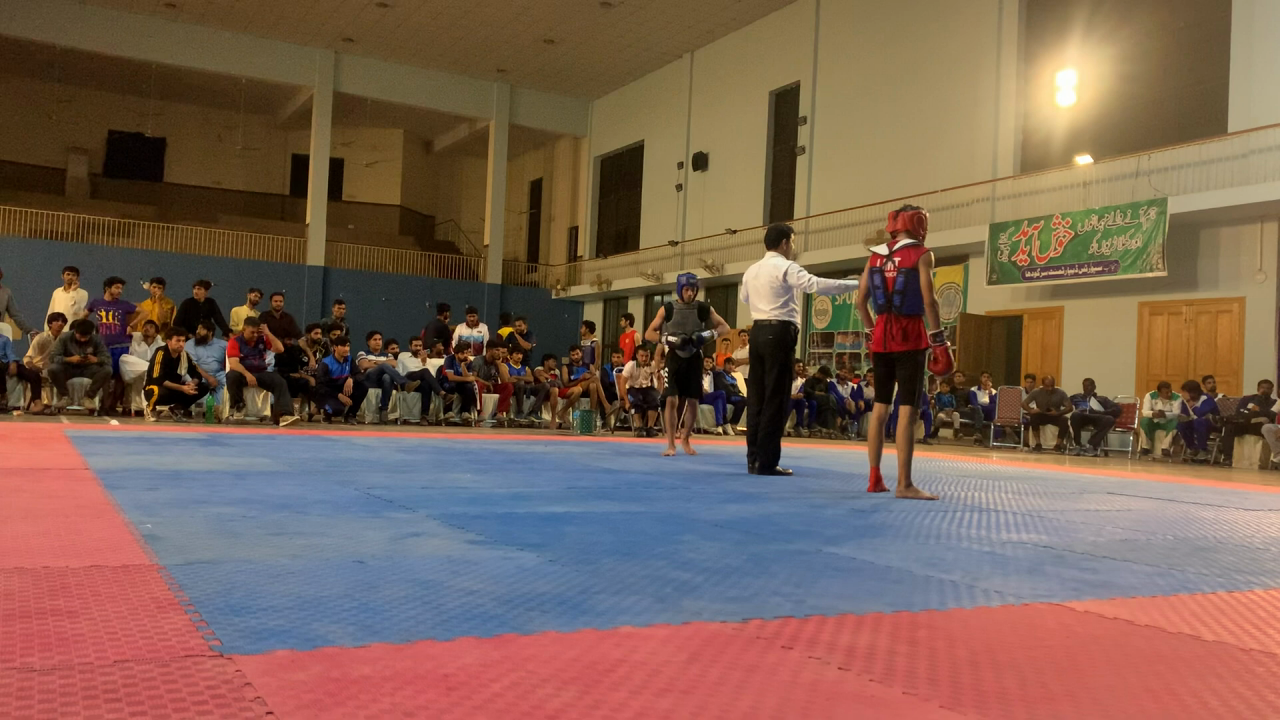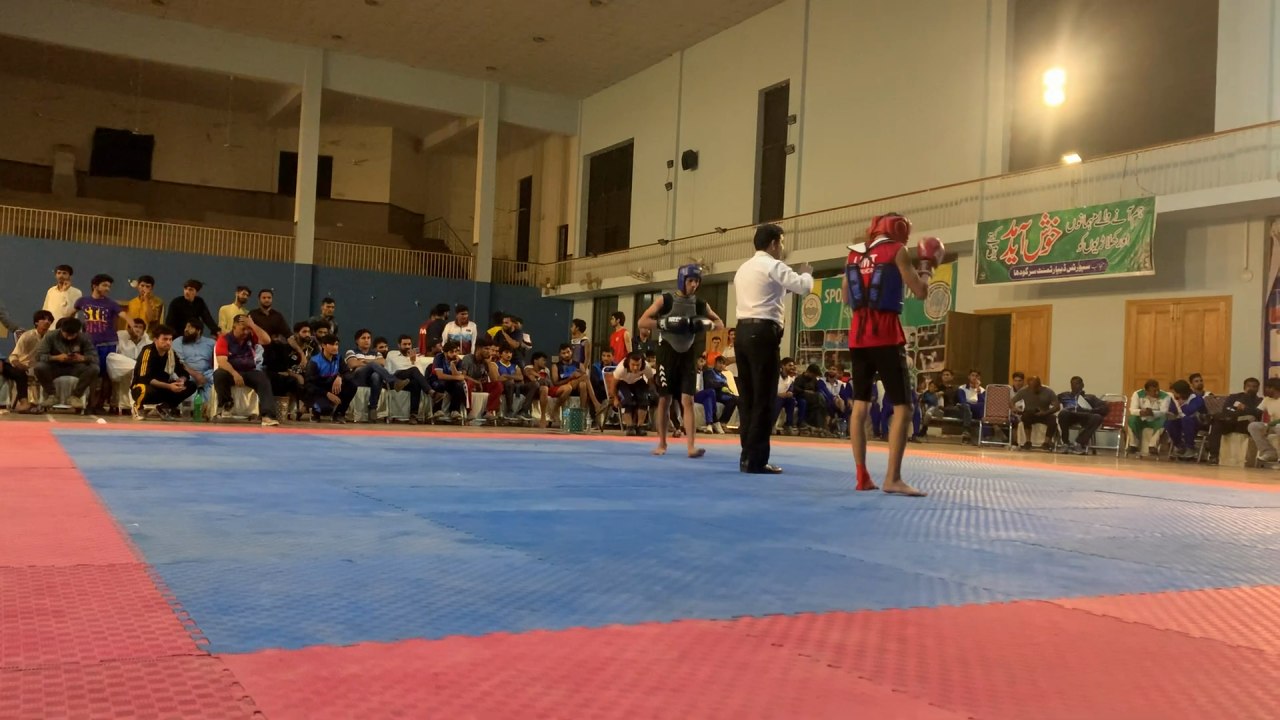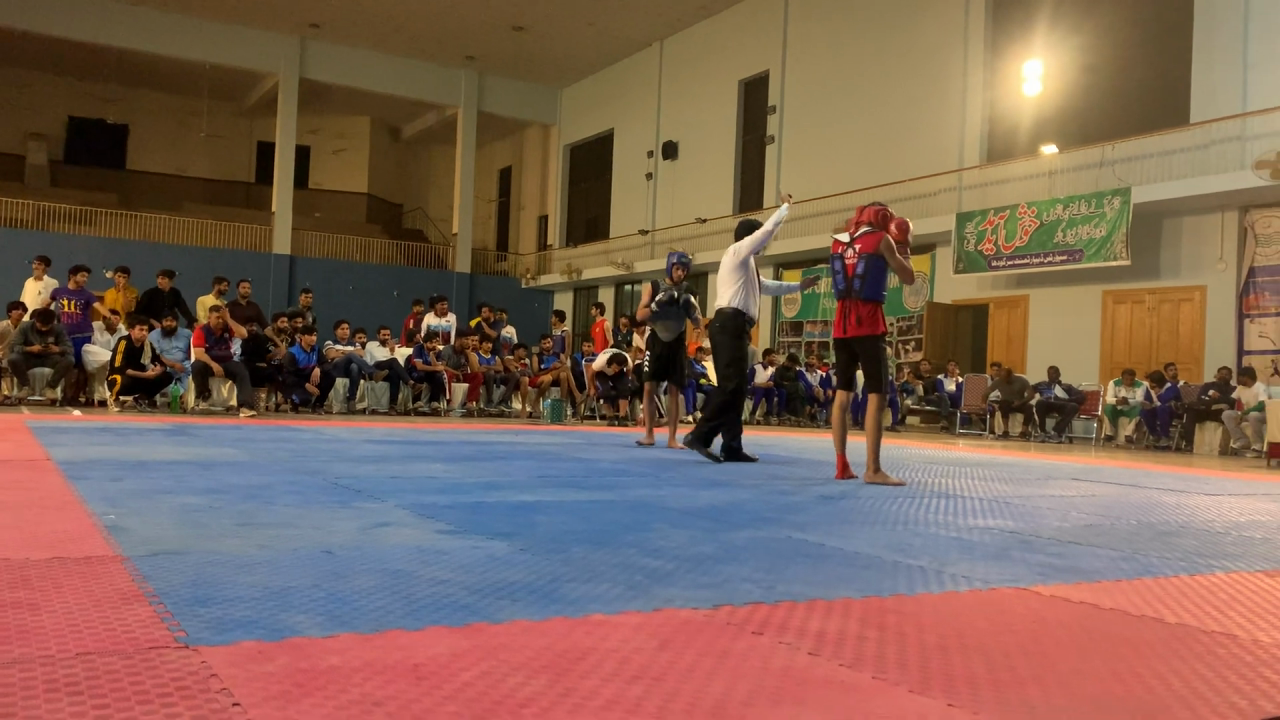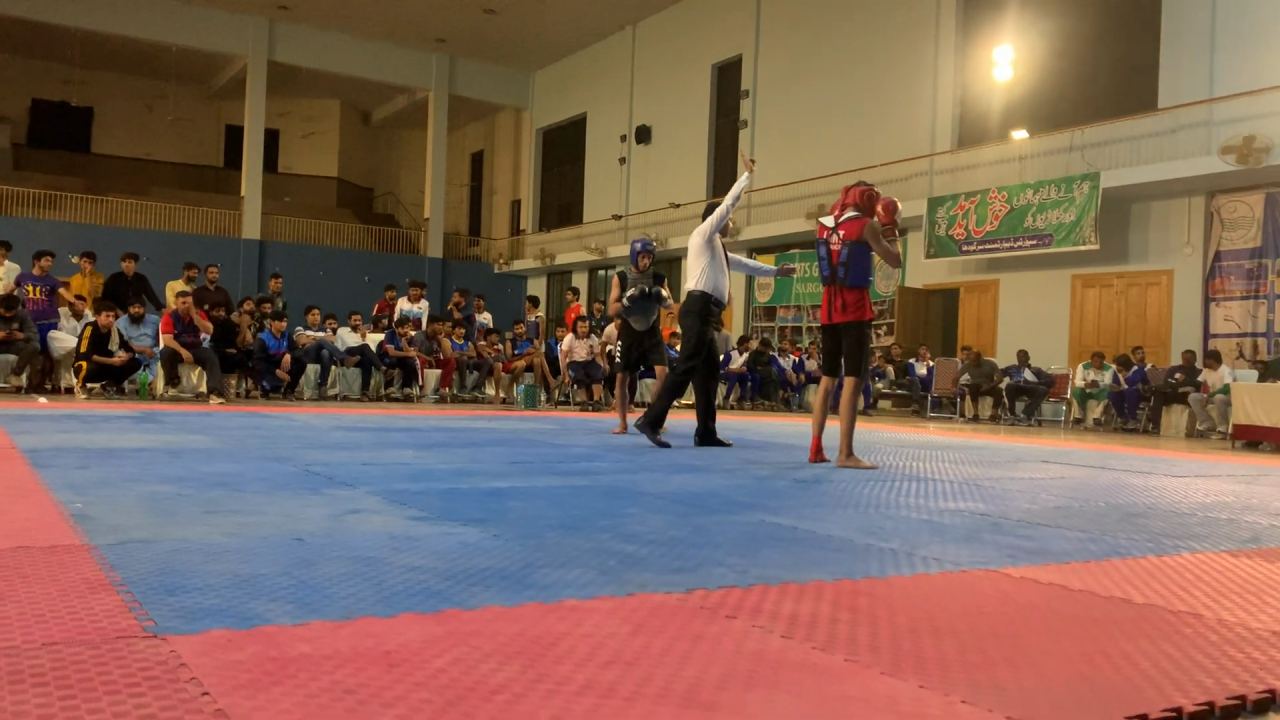
dt=0.4s
person 1, frame 1
left shoulder: (876, 255)
right shoulder: (921, 254)
left elbow: (861, 301)
right elbow: (929, 300)
right wrist: (938, 337)
left hip: (881, 337)
right hip: (909, 338)
left knee: (880, 407)
right knee: (908, 410)
left ankle: (875, 479)
right ankle: (904, 483)
person 1, frame 2
left shoulder: (854, 252)
right shoulder: (897, 250)
right elbow: (920, 292)
right wrist: (928, 264)
left hip: (858, 334)
right hip: (885, 334)
left knee: (861, 404)
right knee: (902, 407)
left ankle: (862, 477)
right ankle: (893, 478)
person 1, frame 3
left shoulder: (838, 242)
right shoulder: (881, 240)
right elbow: (908, 278)
right wrist: (902, 246)
left hip: (842, 323)
right hip: (868, 324)
left knee: (843, 394)
right knee: (876, 396)
left ankle: (842, 466)
right ankle: (873, 469)
person 1, frame 4
left shoulder: (824, 226)
right shoulder: (865, 225)
right elbow: (895, 262)
right wrist: (890, 230)
left hip: (829, 308)
right hip: (855, 309)
left knee: (828, 379)
right knee: (853, 381)
left ankle: (816, 448)
right ankle: (845, 453)
person 2, frame 1
left shoulder: (752, 271)
right shoulder: (786, 268)
left elbow: (744, 298)
right elbow: (816, 284)
right wrist: (856, 284)
left hip: (758, 333)
right hip: (779, 334)
left knee: (758, 398)
right knee: (776, 399)
left ankle: (755, 458)
right ankle: (766, 462)
person 2, frame 2
left shoulder: (744, 268)
right shoulder: (772, 266)
right elbow: (804, 285)
left wrist: (783, 288)
right wrist: (806, 275)
left hip: (744, 332)
right hip: (763, 334)
left knee: (749, 398)
right knee: (764, 400)
left ankle: (749, 456)
right ankle: (756, 459)
person 2, frame 3
left shoulder: (744, 265)
right shoulder: (739, 250)
left elbow: (768, 287)
right elbow: (769, 229)
left wrist: (799, 286)
right wrist: (785, 206)
left hip: (728, 325)
right hip: (730, 325)
left knee: (733, 386)
right knee: (732, 385)
left ankle: (731, 447)
right ankle: (700, 436)
person 2, frame 4
left shoulder: (717, 249)
right shoulder: (703, 234)
left elbow: (744, 264)
right elbow: (727, 203)
left wrist: (775, 271)
right wrist: (747, 175)
left hip: (705, 312)
right hip: (699, 309)
left knee: (708, 372)
right knee: (686, 367)
left ankle: (706, 432)
right ankle: (650, 421)
person 3, frame 1
left shoulder: (704, 308)
right shoulder: (667, 309)
left elbow: (724, 328)
right elbow: (649, 334)
left wrist: (709, 334)
right wrist: (667, 339)
left hip: (694, 359)
right hip: (674, 358)
left knee: (692, 402)
right knee: (671, 401)
left ankle: (685, 439)
right ankle: (671, 444)
person 3, frame 2
left shoulder: (700, 304)
right shoulder: (664, 300)
left elbow: (719, 324)
right elbow: (642, 321)
left wrist: (708, 324)
right wrist: (665, 323)
left hip: (688, 355)
right hip: (668, 353)
left knee: (687, 401)
right knee: (664, 400)
left ankle: (691, 446)
right ankle: (662, 443)
person 3, frame 3
left shoulder: (689, 292)
right shoulder: (652, 287)
left elbow: (699, 323)
right elbow: (639, 316)
left wrist: (692, 310)
right wrist: (657, 304)
left hip: (677, 343)
right hip: (656, 341)
left knee: (674, 392)
right knee: (649, 387)
left ankle: (672, 438)
right ankle: (649, 435)
person 3, frame 4
left shoulder: (658, 277)
right shoulder: (621, 277)
left elbow: (669, 306)
right elbow: (612, 310)
left wrist: (663, 299)
right wrist: (629, 299)
left hip: (651, 331)
right hip: (629, 331)
left knee: (662, 372)
right knee: (622, 376)
right ankle: (623, 424)
